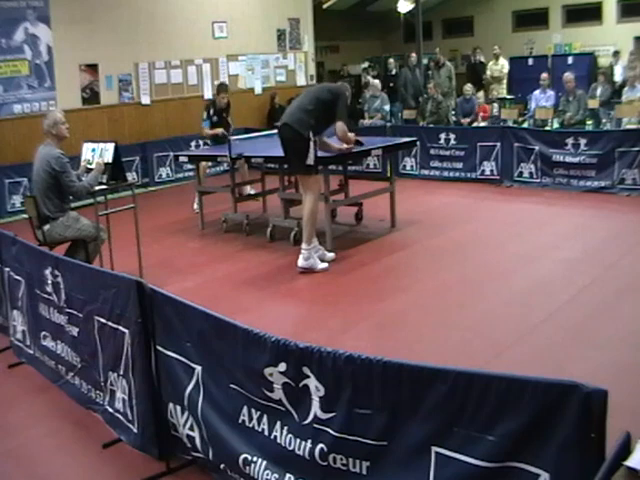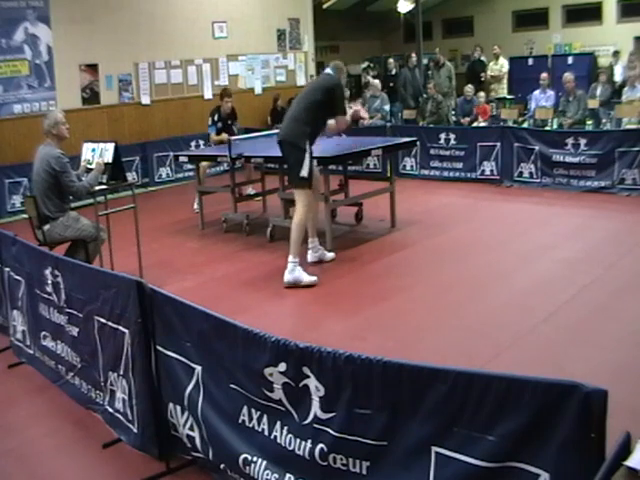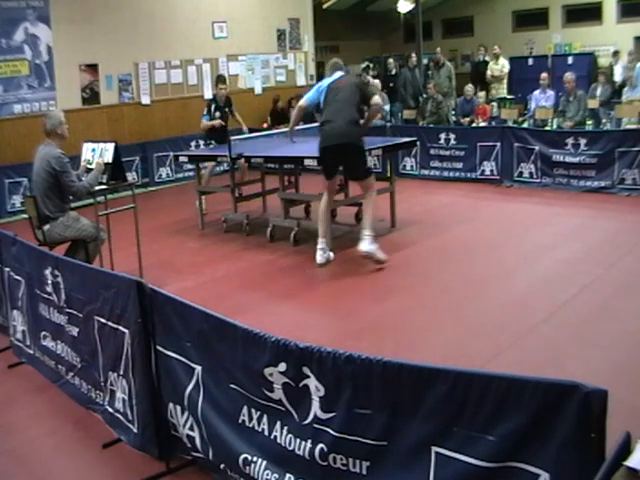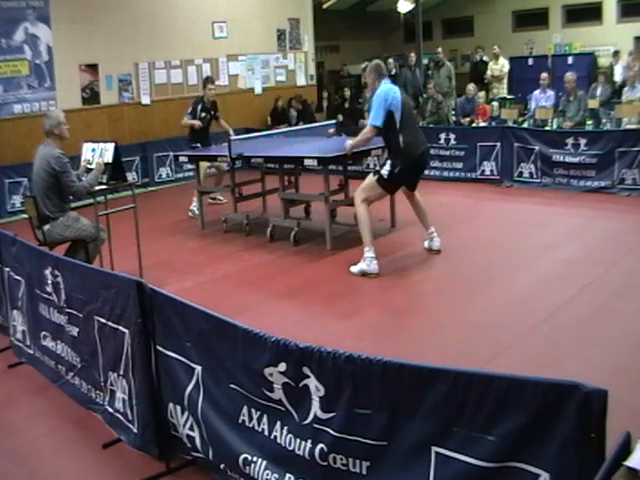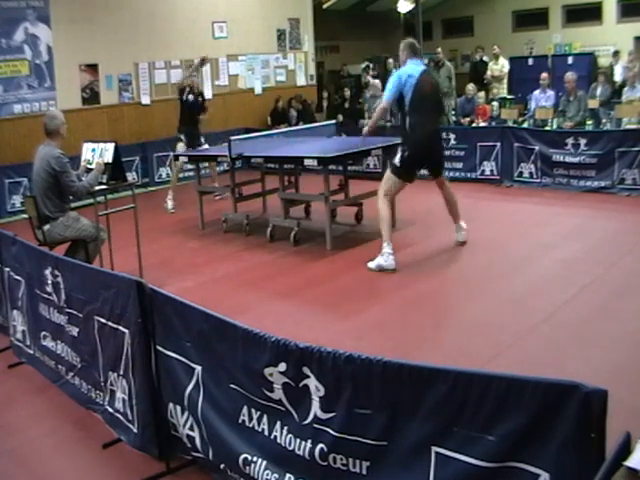
dt=1s
person 1, frame 1
left shoulder: (323, 93)
right shoulder: (342, 93)
left elbow: (319, 141)
right elbow: (341, 132)
left wrist: (340, 148)
right wrist: (351, 139)
left hip: (287, 128)
right hip: (299, 130)
left knee: (308, 190)
right knee: (312, 191)
left ankle: (313, 247)
right ankle: (306, 255)
person 1, frame 2
left shoulder: (319, 82)
right shoulder: (336, 84)
left elbow: (324, 120)
right elbow: (339, 126)
left wrist: (346, 114)
right wrist: (349, 116)
left hip: (290, 136)
right hip: (297, 139)
left knee: (314, 185)
right knee: (304, 203)
left ankle: (314, 248)
right ankle: (293, 269)
person 1, frame 3
left shoulder: (323, 85)
right shoulder: (356, 81)
left elbow: (302, 106)
right elbow: (376, 104)
left wrist: (291, 128)
right wrist: (365, 123)
left hip: (328, 139)
right hip: (350, 138)
left knee: (329, 193)
right knee: (369, 191)
left ankle: (322, 249)
right ankle: (367, 240)
person 1, frame 4
left shoulder: (382, 95)
right shoulder: (397, 91)
left elbow: (371, 132)
left wrist: (351, 144)
left hip: (404, 157)
right hip: (420, 154)
left knee: (361, 198)
right knee: (410, 193)
left ankle: (369, 259)
right ankle: (433, 238)
person 1, frame 5
left shoulder: (402, 74)
right shoulder: (432, 78)
left elbow: (385, 105)
left wrist: (369, 127)
left hip: (414, 143)
right hip: (434, 141)
left knee: (384, 195)
right knee: (442, 184)
left ankle: (387, 254)
right ankle: (459, 228)
person 2, frame 1
left shoulder: (43, 151)
right shoulder: (56, 156)
right elbow: (78, 192)
left wrist: (81, 171)
right wrist: (96, 172)
left hip: (45, 221)
right hip: (54, 224)
left knee: (87, 231)
right knee: (99, 233)
person 2, frame 2
left shoulder: (43, 151)
right shoulder: (56, 156)
right elbow: (77, 191)
left wrist: (81, 171)
right wrist: (96, 172)
left hip: (45, 220)
right hip: (55, 224)
left knee: (88, 230)
right knee: (98, 233)
person 2, frame 3
left shoulder: (43, 150)
right shoulder: (56, 156)
right elbow: (77, 192)
left wrist: (81, 171)
right wrist: (96, 172)
left hip: (45, 221)
right hip: (54, 224)
left knee: (87, 230)
right knee: (98, 233)
person 2, frame 4
left shoulder: (43, 150)
right shoulder: (56, 156)
right elbow: (77, 192)
left wrist: (81, 171)
right wrist: (96, 172)
left hip: (45, 221)
right hip: (54, 225)
left knee: (88, 230)
right knee: (98, 233)
person 2, frame 5
left shoulder: (43, 151)
right shoulder: (56, 156)
right elbow: (77, 191)
left wrist: (81, 171)
right wrist: (96, 172)
left hip: (45, 221)
right hip: (54, 225)
left knee: (88, 230)
right knee: (98, 233)
person 3, frame 1
left shoulder: (227, 104)
right shoulder: (209, 108)
right elbow: (205, 133)
left wrist: (229, 126)
right wrist: (215, 131)
left hip: (225, 140)
right hip: (211, 141)
left knee: (242, 159)
right knee: (203, 165)
left ankle: (246, 188)
right ankle: (197, 199)
person 3, frame 2
left shoulder: (232, 111)
right shoulder: (214, 114)
left elbow: (235, 128)
right elbow: (212, 138)
left wrist: (233, 133)
right wrist: (220, 137)
left hip: (229, 143)
right hip: (216, 144)
right knee: (204, 165)
left ankle: (248, 189)
right ankle: (198, 199)
person 3, frame 3
left shoulder: (228, 100)
right shoulder: (210, 105)
right elbow: (202, 127)
left wrist: (242, 124)
right wrist: (213, 123)
left hip: (225, 139)
right hip: (213, 140)
left knee: (243, 165)
right knee: (210, 165)
left ankle: (237, 190)
right ankle: (200, 198)
person 3, frame 4
left shoulder: (214, 104)
right shoulder: (197, 104)
left elbow: (219, 120)
right elbow: (183, 122)
left wrist: (229, 130)
right wrist: (194, 122)
left hip: (206, 141)
right hip: (195, 142)
left knee: (221, 167)
right knee: (203, 167)
left ankle: (214, 195)
right ankle: (194, 204)
person 3, frame 5
left shoulder: (200, 95)
right shoulder: (183, 91)
right elbow: (182, 83)
right wrist: (194, 67)
left hip: (196, 133)
right hip: (184, 133)
left knee: (212, 161)
right knee: (177, 165)
right ankle: (170, 198)
